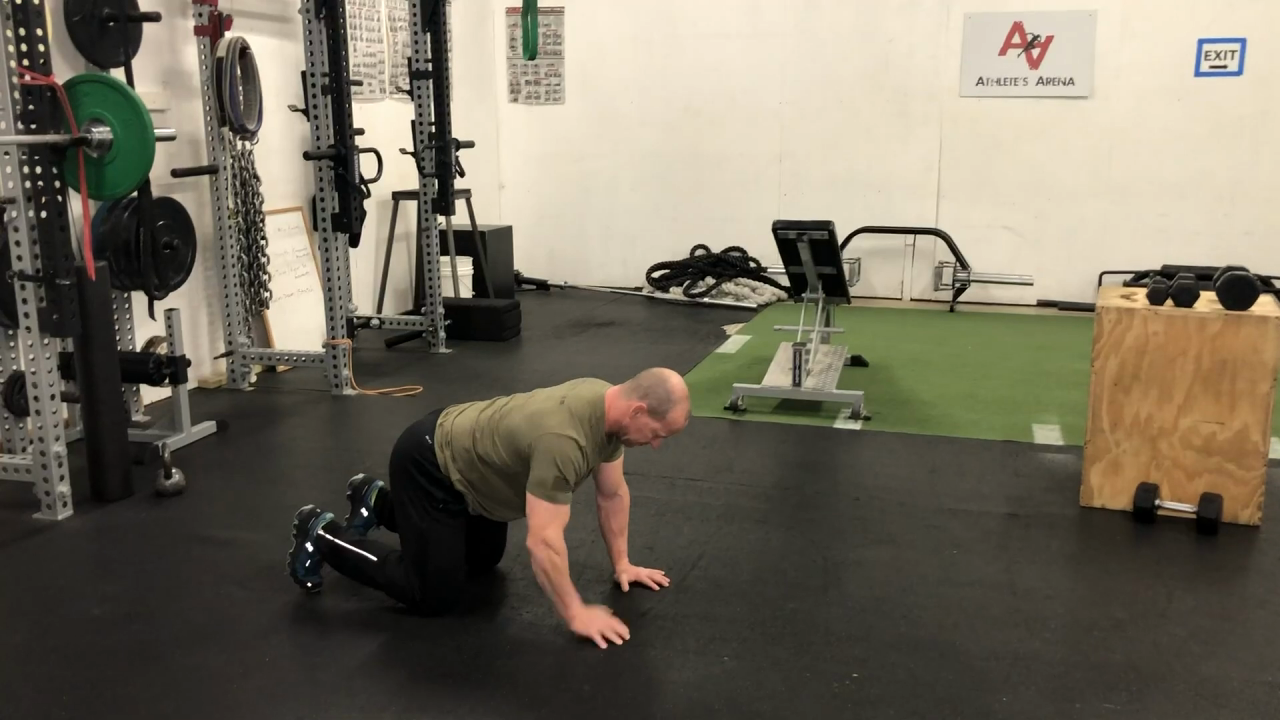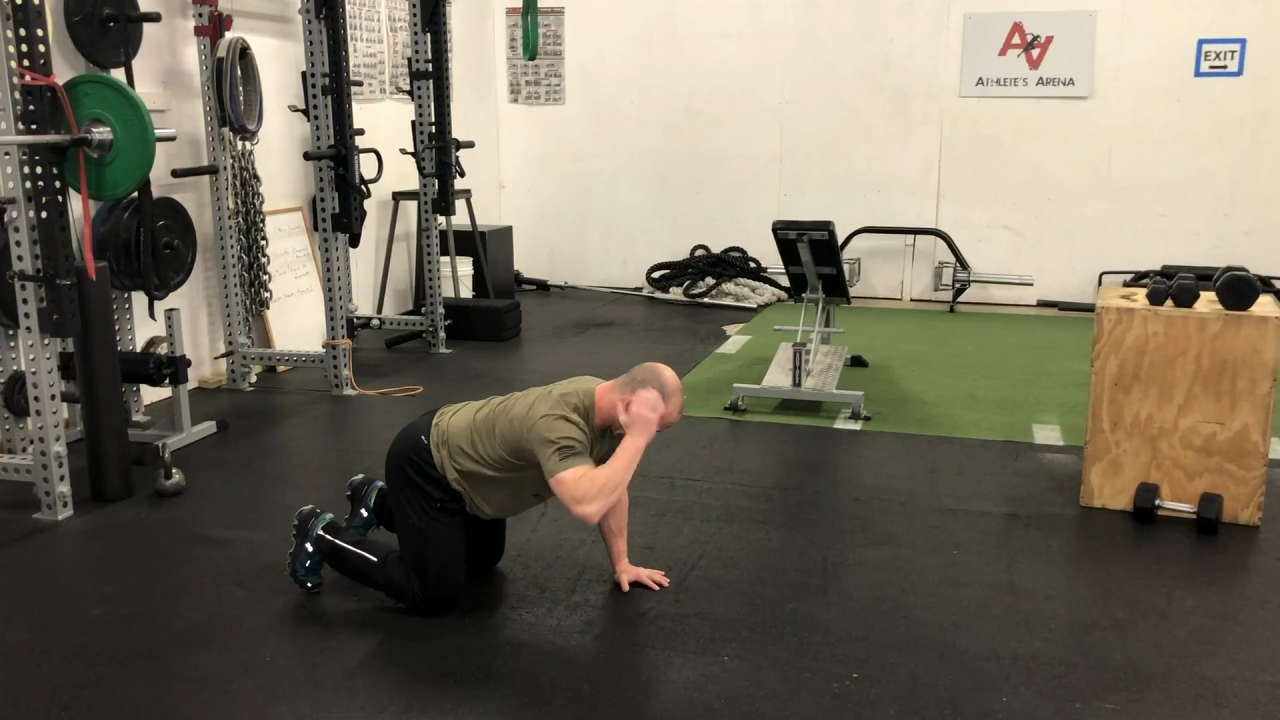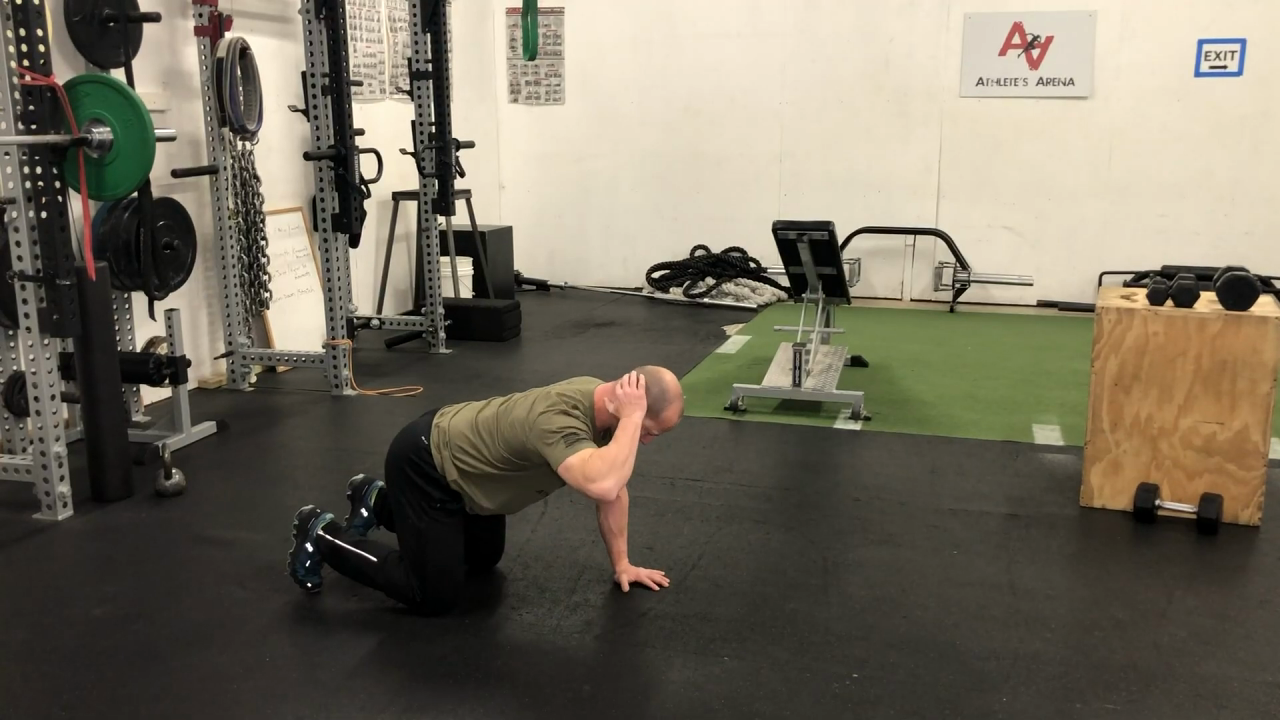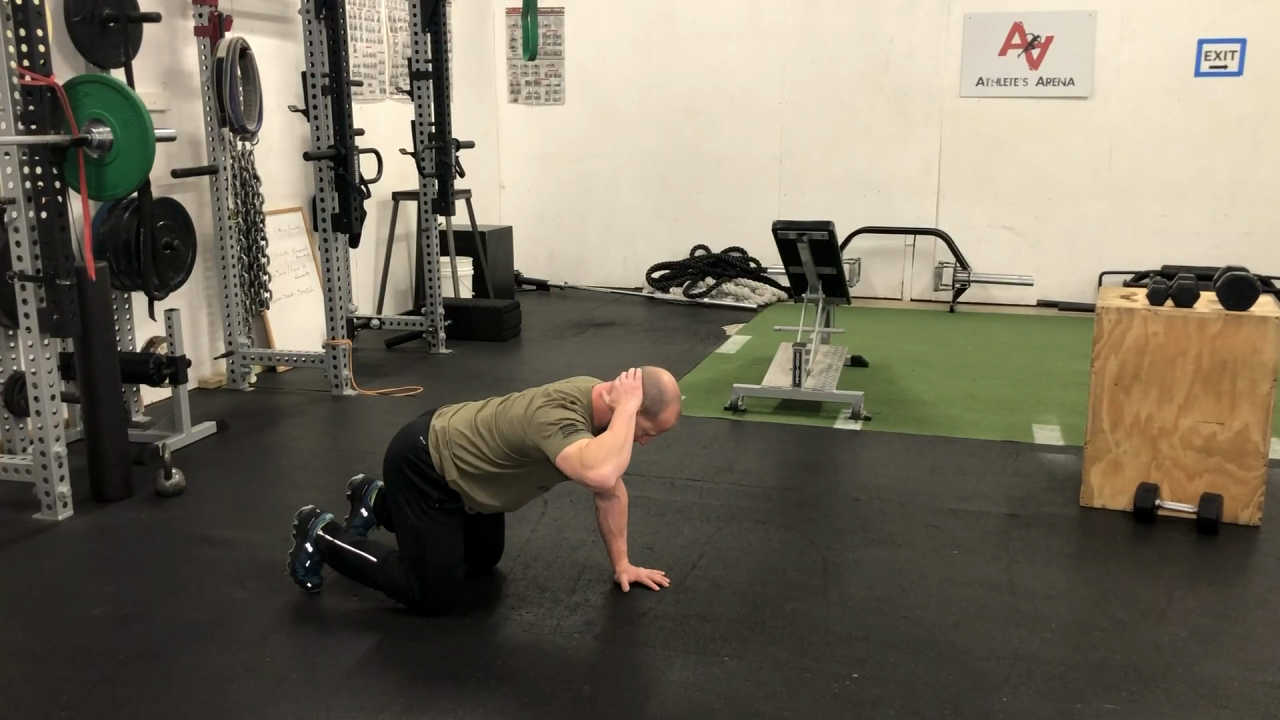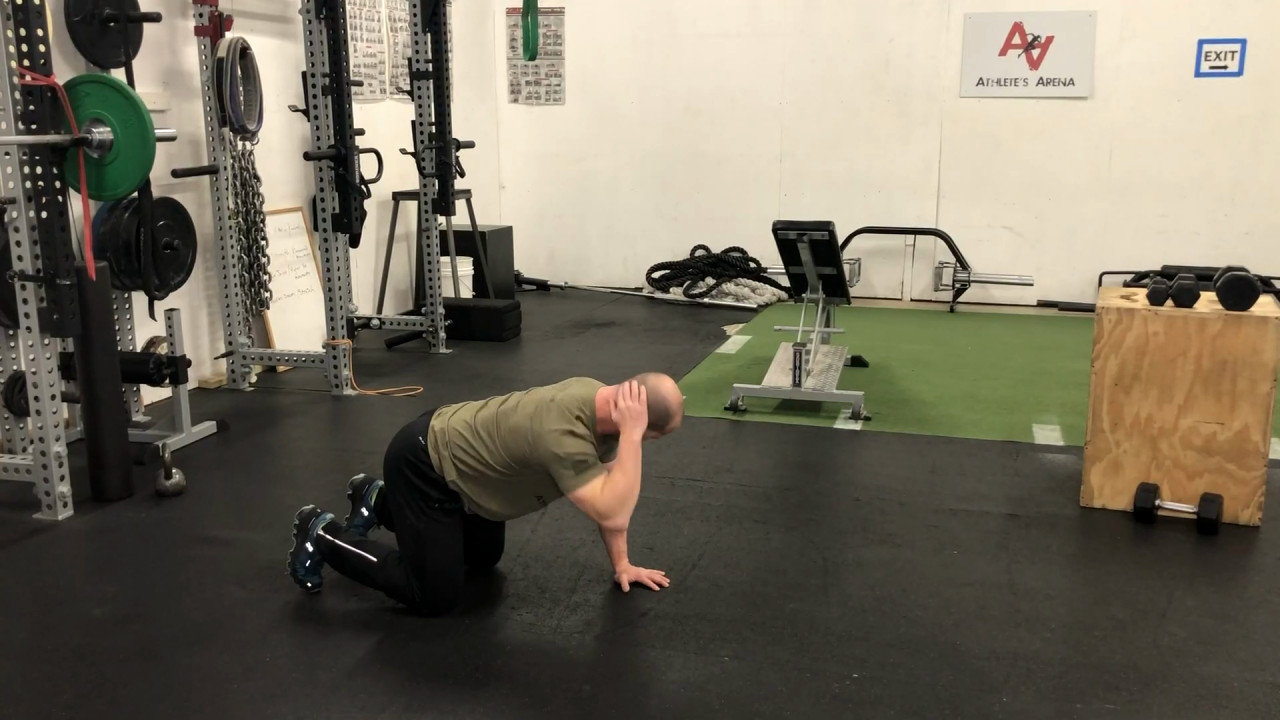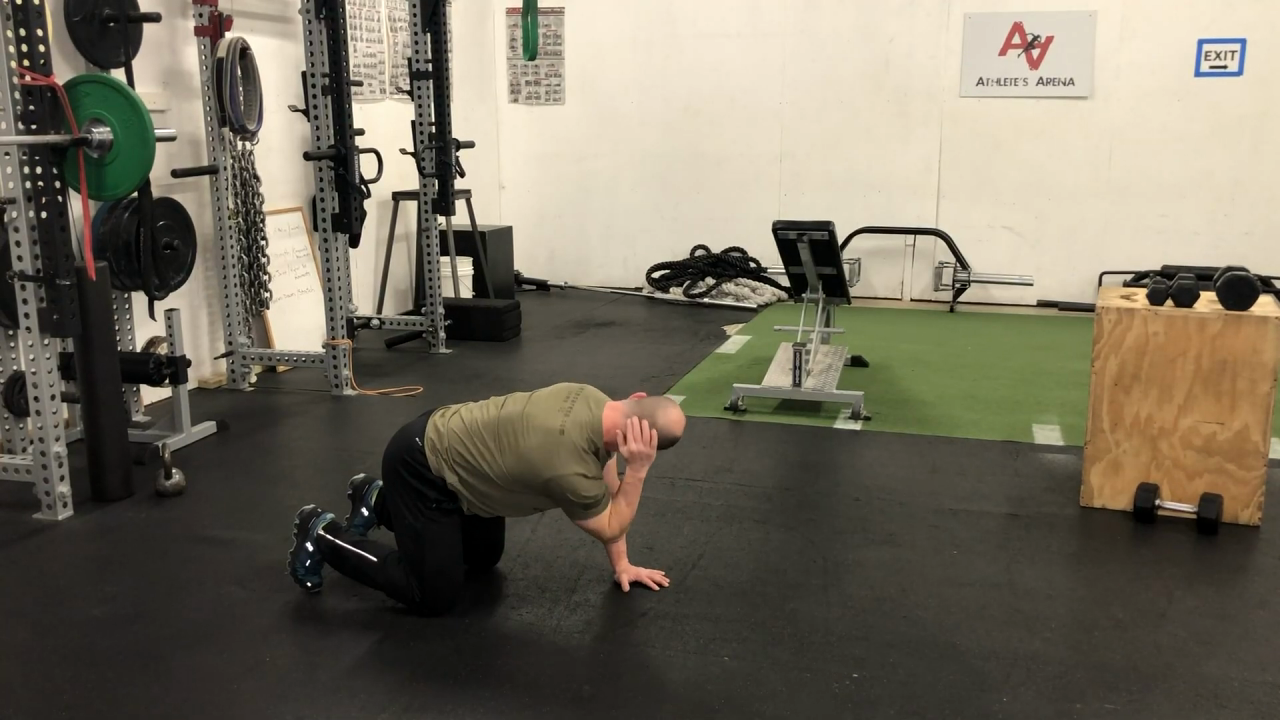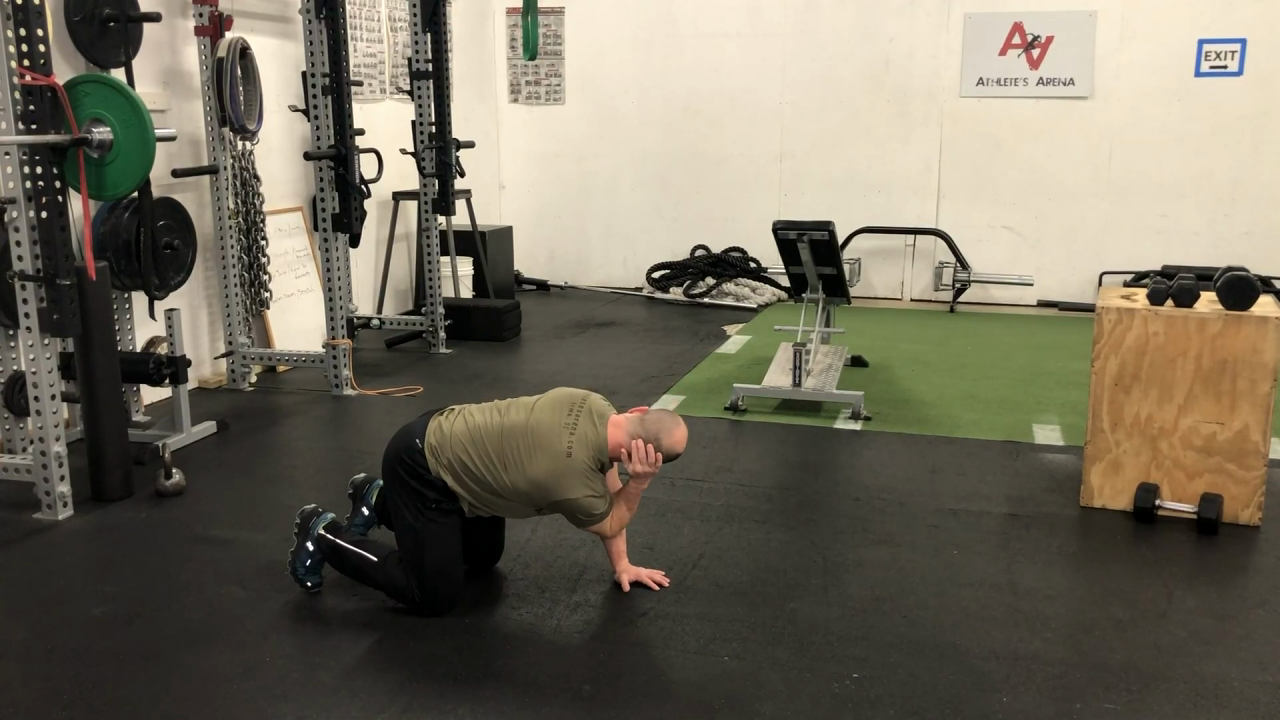
dt=0.4s
person 1, frame 1
left shoulder: (608, 405)
right shoulder: (564, 438)
left elbow: (612, 494)
right elbow: (543, 540)
left wrist: (622, 564)
right wrist: (576, 615)
left hip: (465, 455)
right hip: (428, 463)
left knee: (483, 560)
right knee: (435, 595)
left ankle: (378, 502)
right ankle: (324, 538)
person 1, frame 2
left shoulder: (605, 406)
right shoulder: (559, 423)
left elbow: (607, 491)
right elbow: (589, 506)
left wrist: (621, 563)
right wrist: (637, 437)
left hip: (460, 455)
right hip: (426, 463)
left knee: (483, 559)
right knee: (434, 595)
left ankle: (378, 501)
right ankle: (323, 537)
person 1, frame 3
left shoulder: (602, 403)
right shoulder: (560, 420)
left elbow: (613, 490)
right elbow: (602, 486)
left wrist: (621, 563)
right wrist: (631, 418)
left hip: (459, 451)
right hip: (424, 461)
left knee: (483, 558)
right knee: (434, 595)
left ankle: (379, 501)
right ankle: (323, 538)
person 1, frame 4
left shoulder: (600, 402)
right shoulder: (558, 414)
left elbow: (610, 490)
right elbow: (601, 474)
left wrist: (622, 563)
right wrist: (627, 407)
left hip: (458, 452)
right hip: (422, 461)
left knee: (483, 558)
right knee: (434, 595)
left ankle: (378, 501)
right ankle: (322, 537)
person 1, frame 5
left shoulder: (600, 401)
right shoulder: (563, 433)
left elbow: (611, 493)
right elbow: (614, 516)
left wrist: (622, 563)
right wrist: (632, 433)
left hip: (455, 450)
right hip: (422, 463)
left knee: (483, 558)
right knee: (434, 595)
left ankle: (379, 501)
right ankle: (323, 537)
person 1, frame 6
left shoulder: (597, 404)
right shoulder: (568, 464)
left elbow: (609, 490)
right elbow: (611, 528)
left wrist: (621, 564)
right wrist: (639, 470)
left hip: (448, 442)
right hip: (420, 465)
left knee: (484, 558)
right knee: (434, 595)
left ankle: (379, 500)
right ankle: (324, 537)
person 1, frame 7
left shoulder: (597, 409)
right shoulder: (573, 479)
left elbow: (610, 490)
right elbow: (609, 525)
left wrist: (621, 564)
right wrist: (640, 482)
left hip: (446, 437)
right hip: (420, 466)
left knee: (484, 557)
right knee: (434, 596)
left ankle: (378, 499)
right ankle: (324, 537)
